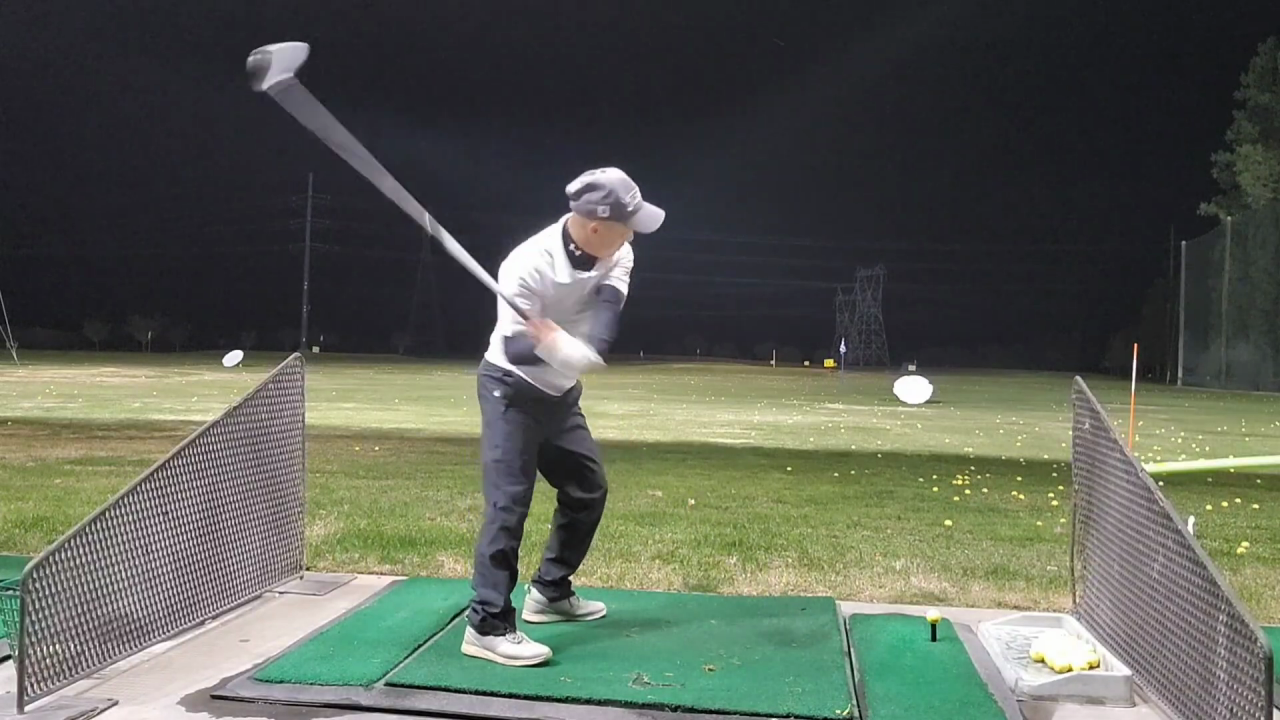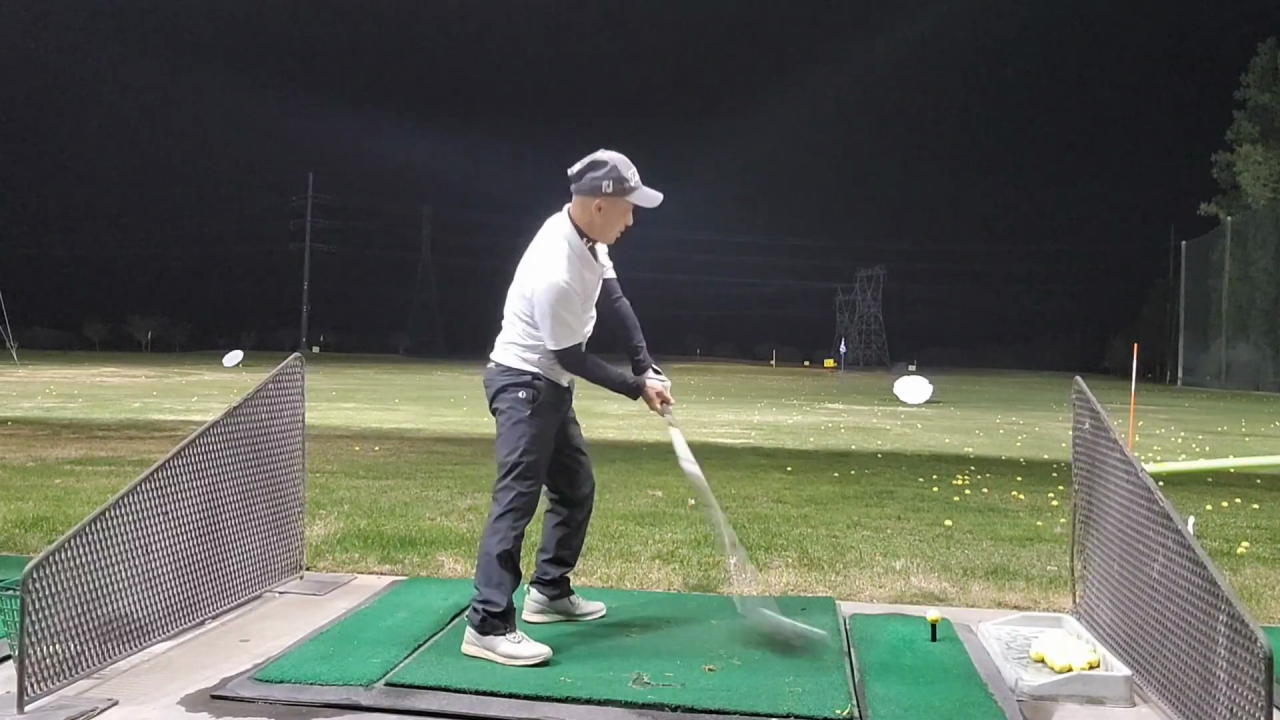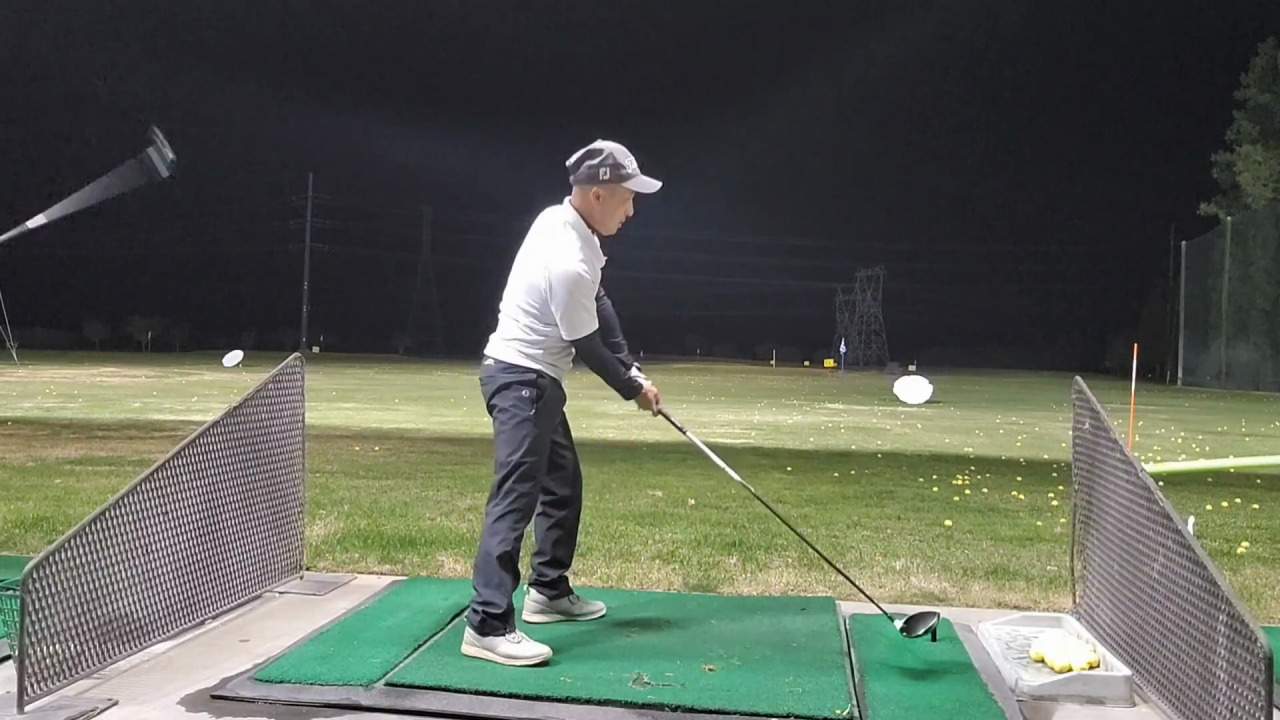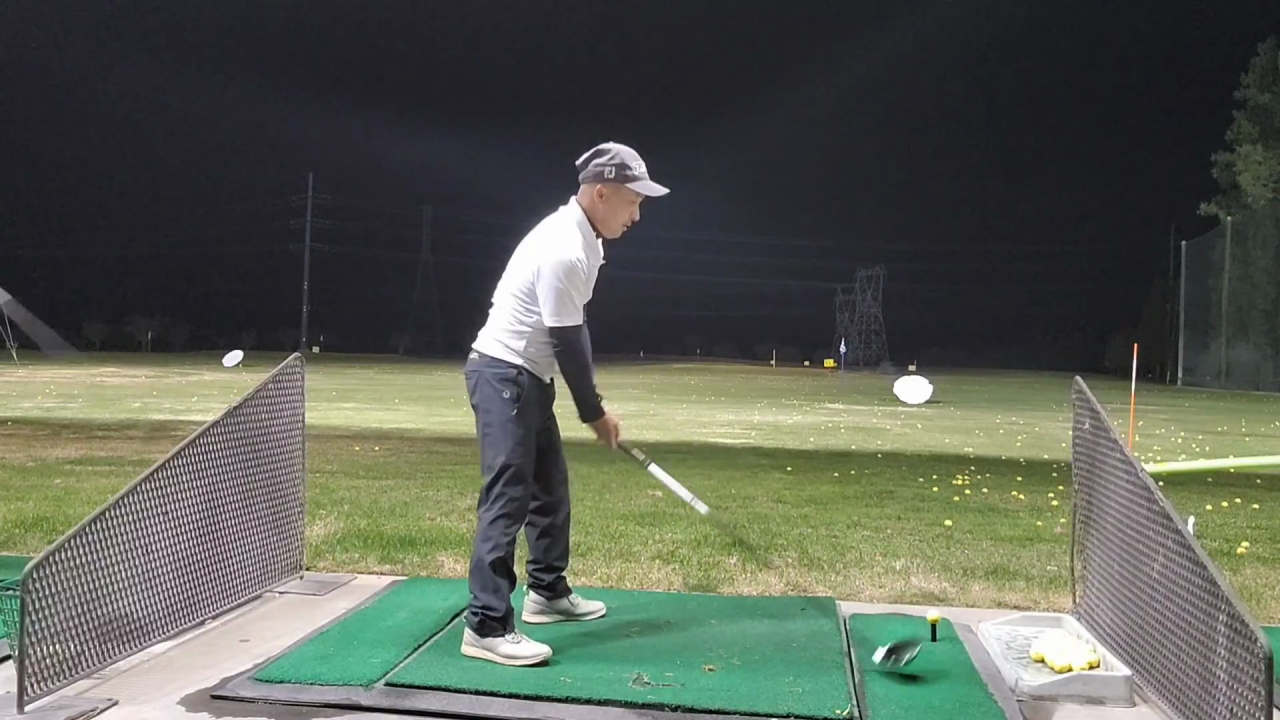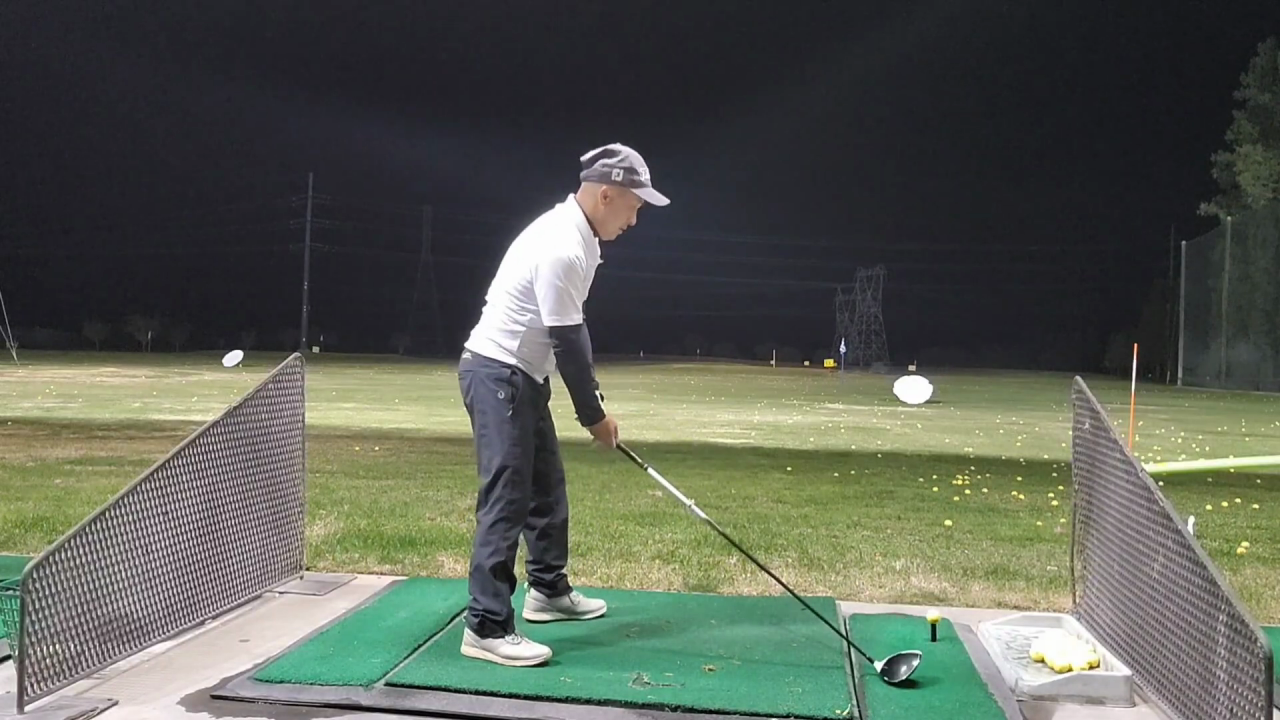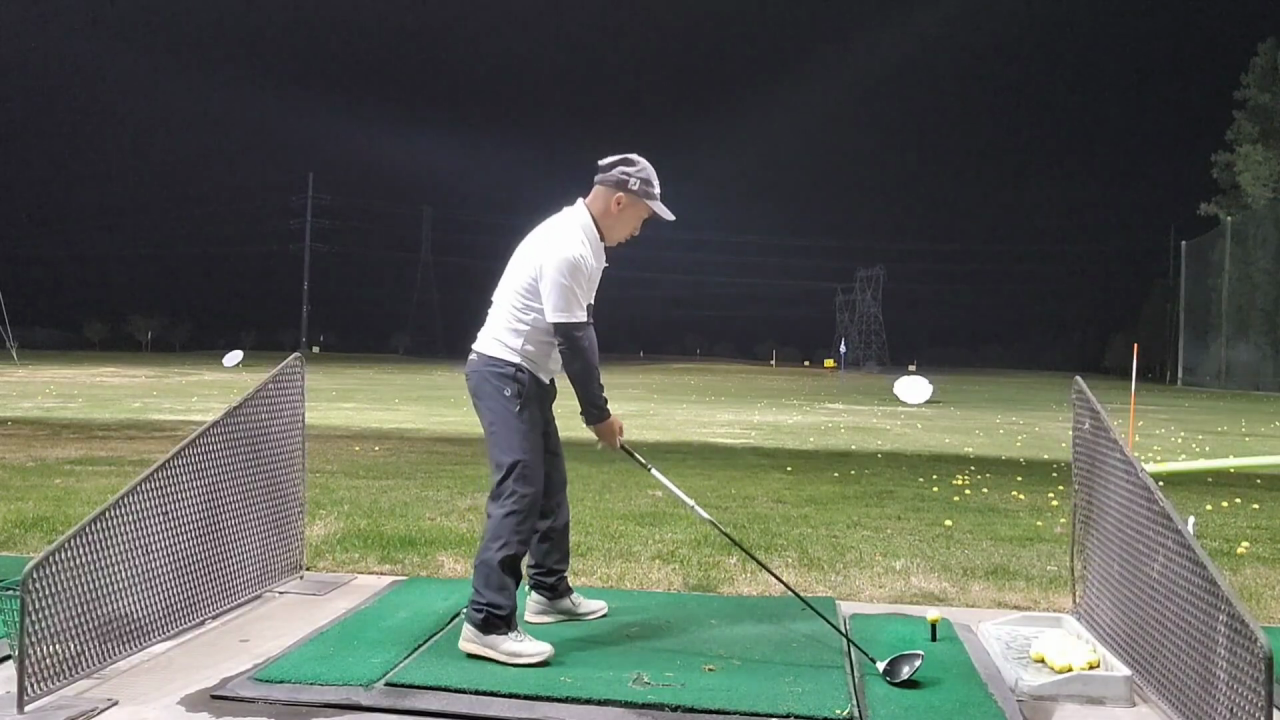
dt=0.3s
person 1, frame 1
left shoulder: (616, 256)
right shoulder: (528, 266)
left elbow: (607, 312)
right elbow: (514, 348)
left wrist: (573, 344)
right wrist: (546, 351)
left hip: (558, 391)
right hip: (512, 385)
left knee: (587, 490)
right knee: (509, 497)
left ankle: (550, 591)
right ankle: (487, 624)
person 1, frame 2
left shoulder: (587, 237)
right shoulder: (554, 271)
left elbow: (614, 300)
right elbow: (569, 356)
left wrist: (647, 366)
right wrist: (633, 385)
left hip: (549, 383)
right hip: (523, 381)
left knee: (576, 487)
right knee: (518, 496)
left ankle: (549, 590)
right ankle: (488, 624)
person 1, frame 3
left shoulder: (562, 221)
right shoulder: (568, 262)
left elbow: (599, 306)
right elbow: (587, 345)
left wrist: (630, 365)
right wrist: (633, 389)
left hip: (535, 378)
right hip: (521, 379)
left knee: (563, 486)
right knee: (517, 494)
left ankle: (548, 591)
right ankle: (487, 625)
person 1, frame 4
left shoulder: (576, 234)
right shoulder: (565, 251)
left elbow: (570, 332)
right elbow: (566, 342)
left wrist: (592, 400)
right wrist: (593, 411)
left hip: (526, 375)
right hip: (504, 373)
left knee: (550, 486)
right knee: (508, 495)
left ankle: (547, 591)
right ankle: (486, 625)
person 1, frame 5
left shoulder: (574, 234)
right shoulder: (562, 249)
left elbow: (571, 332)
right elbow: (566, 341)
left wrist: (592, 400)
right wrist: (593, 413)
left hip: (521, 376)
right hip: (498, 374)
left knee: (546, 483)
right knee: (507, 495)
left ankle: (548, 589)
right ankle: (486, 627)
person 1, frame 6
left shoulder: (581, 238)
right shoulder: (567, 248)
left elbow: (580, 330)
right elbow: (571, 340)
left wrist: (597, 402)
right wrist: (597, 412)
left hip: (527, 376)
right hip: (505, 373)
left knee: (549, 485)
right knee: (518, 490)
left ankle: (549, 591)
right ankle: (488, 622)
